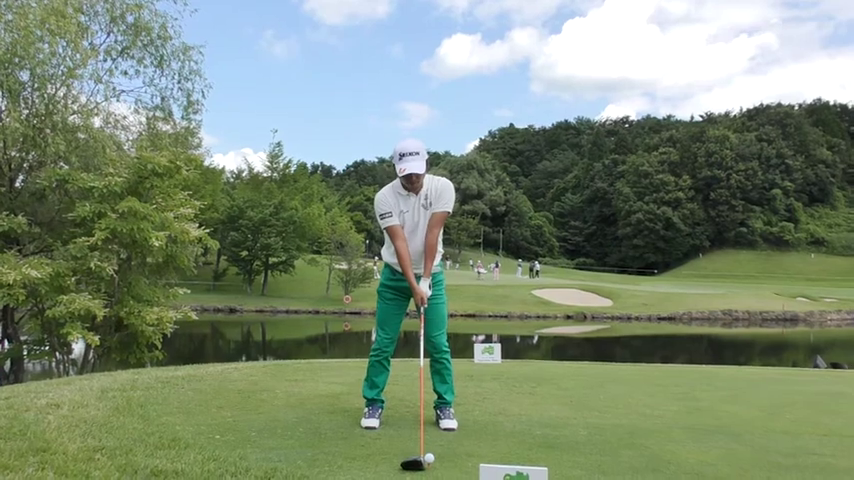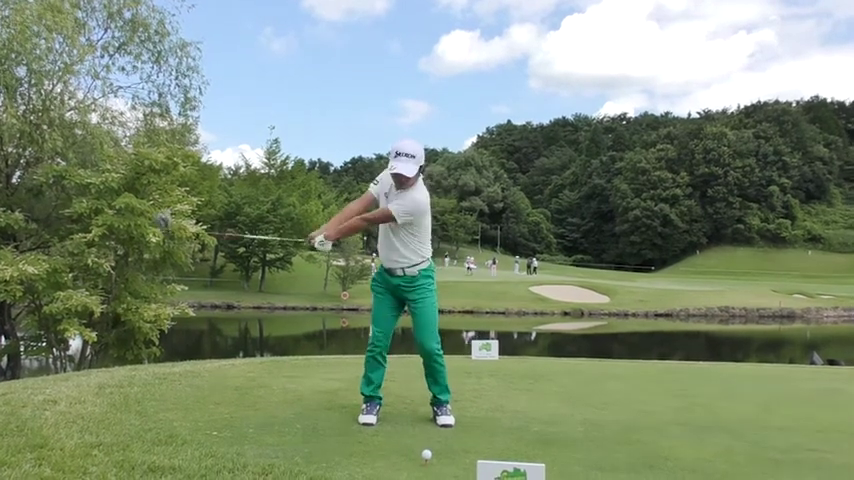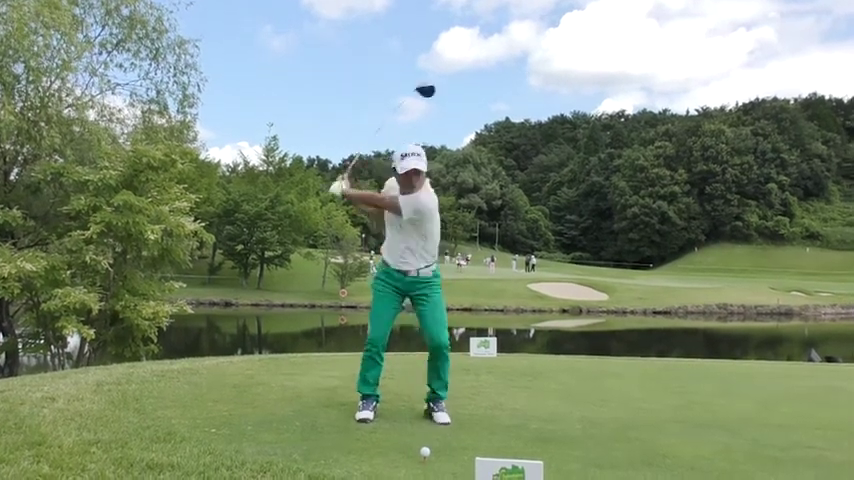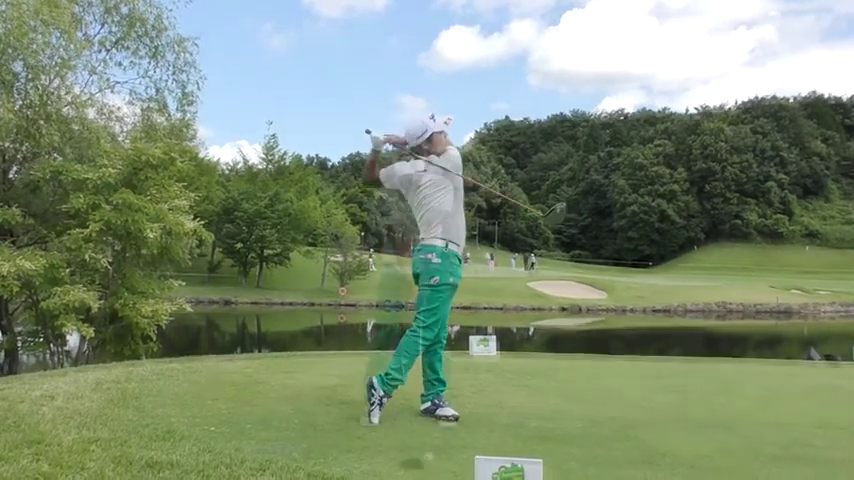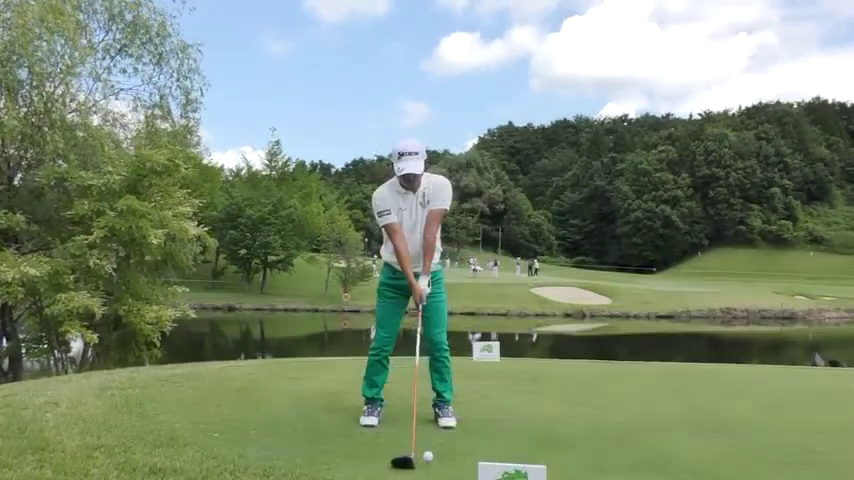
dt=1s
person 1, frame 1
left shoulder: (443, 188)
right shoulder: (385, 197)
left elbow: (432, 234)
right elbow: (399, 242)
left wrist: (425, 279)
right wrist: (413, 285)
left hip: (431, 275)
right hip: (395, 276)
left knee: (438, 344)
right knee: (383, 343)
left ankle: (444, 405)
right ankle: (373, 403)
person 1, frame 2
left shoulder: (416, 199)
right shoulder: (387, 178)
left elbow: (368, 220)
right elbow: (358, 205)
left wrist: (331, 236)
right wrist: (326, 229)
left hip: (418, 279)
right hip: (387, 276)
left knee: (429, 344)
right knee: (378, 341)
left ankle: (441, 402)
right ankle: (371, 400)
person 1, frame 3
left shoulder: (425, 198)
right shoulder: (399, 189)
left elbow: (383, 201)
left wrist: (349, 192)
left hip: (425, 278)
right hip: (391, 274)
left knee: (440, 340)
right knee: (376, 339)
left ankle: (437, 400)
right ankle: (368, 398)
person 1, frame 4
left shoulder: (406, 169)
right shoulder: (449, 162)
left elbow: (370, 178)
left wrist: (376, 149)
left hip: (428, 256)
right hip: (441, 257)
left knee: (435, 333)
right knee: (424, 329)
left ankle: (433, 397)
right ankle: (384, 385)
person 1, frame 5
left shoulder: (440, 185)
right shoulder: (382, 195)
left elbow: (430, 232)
right elbow: (398, 240)
left wrist: (425, 276)
right wrist: (412, 283)
left hip: (430, 273)
right hip: (394, 275)
left knee: (438, 342)
right knee: (382, 342)
left ankle: (443, 403)
right ankle: (372, 402)
